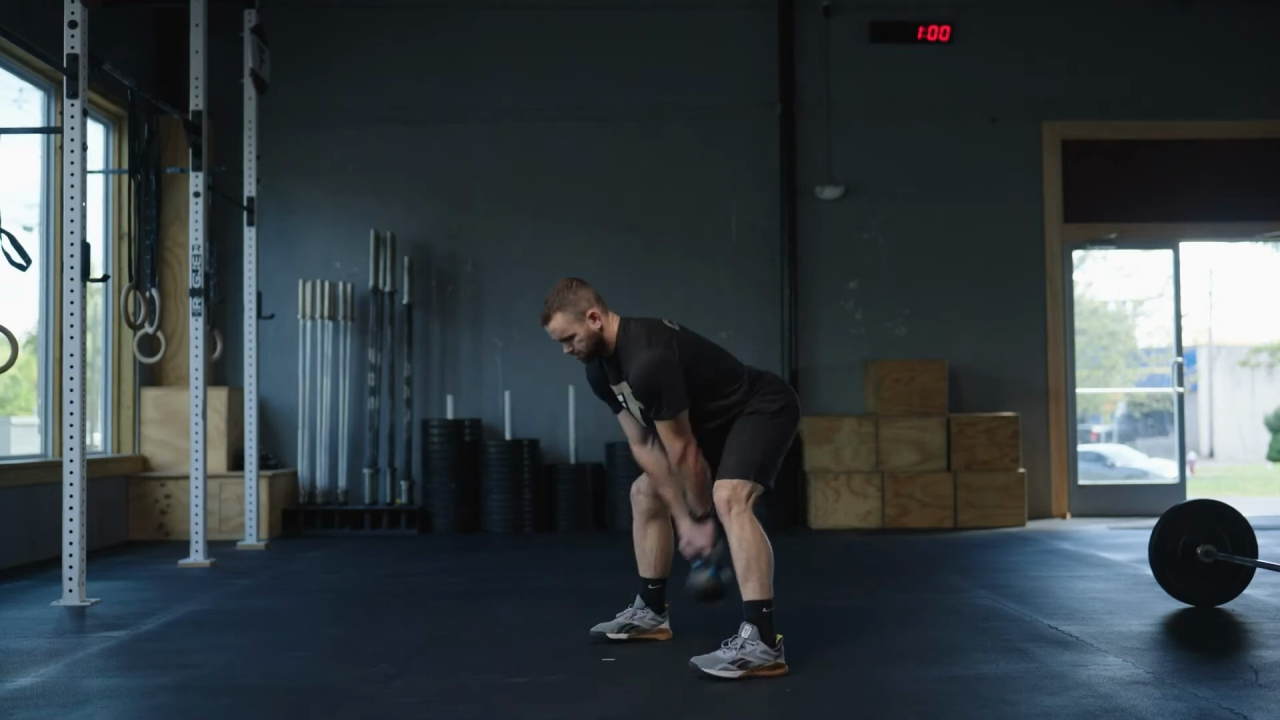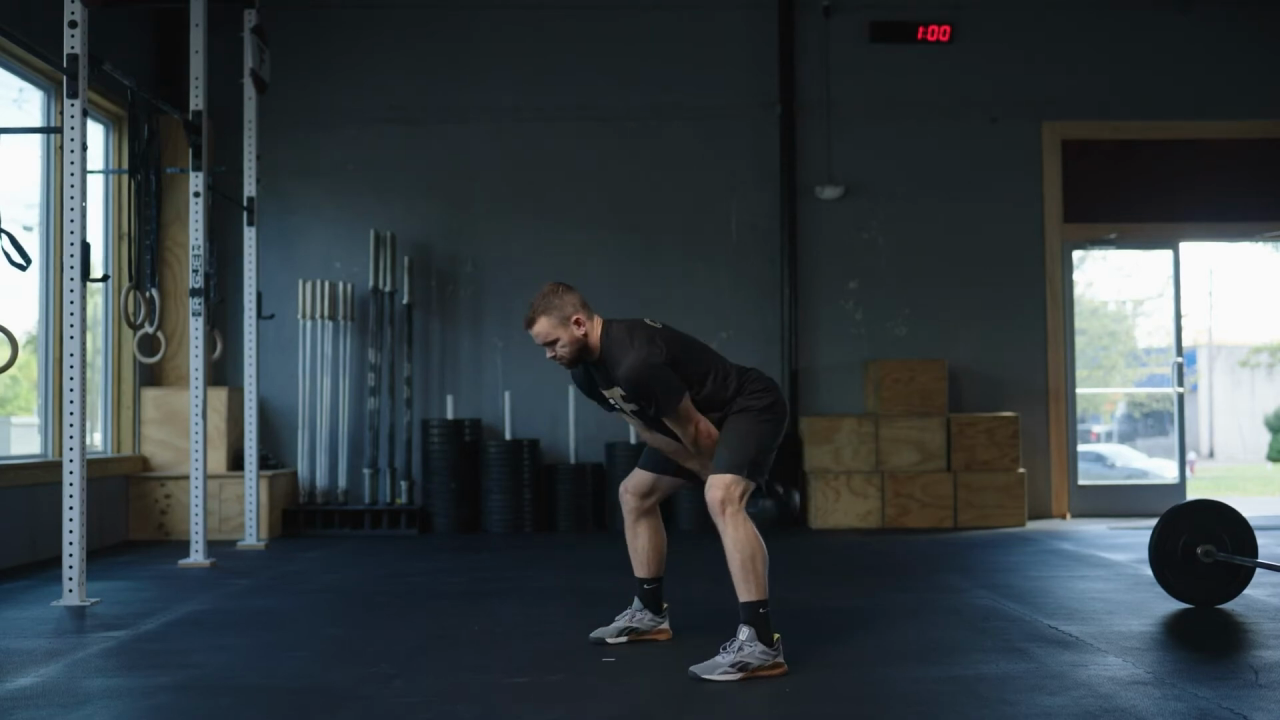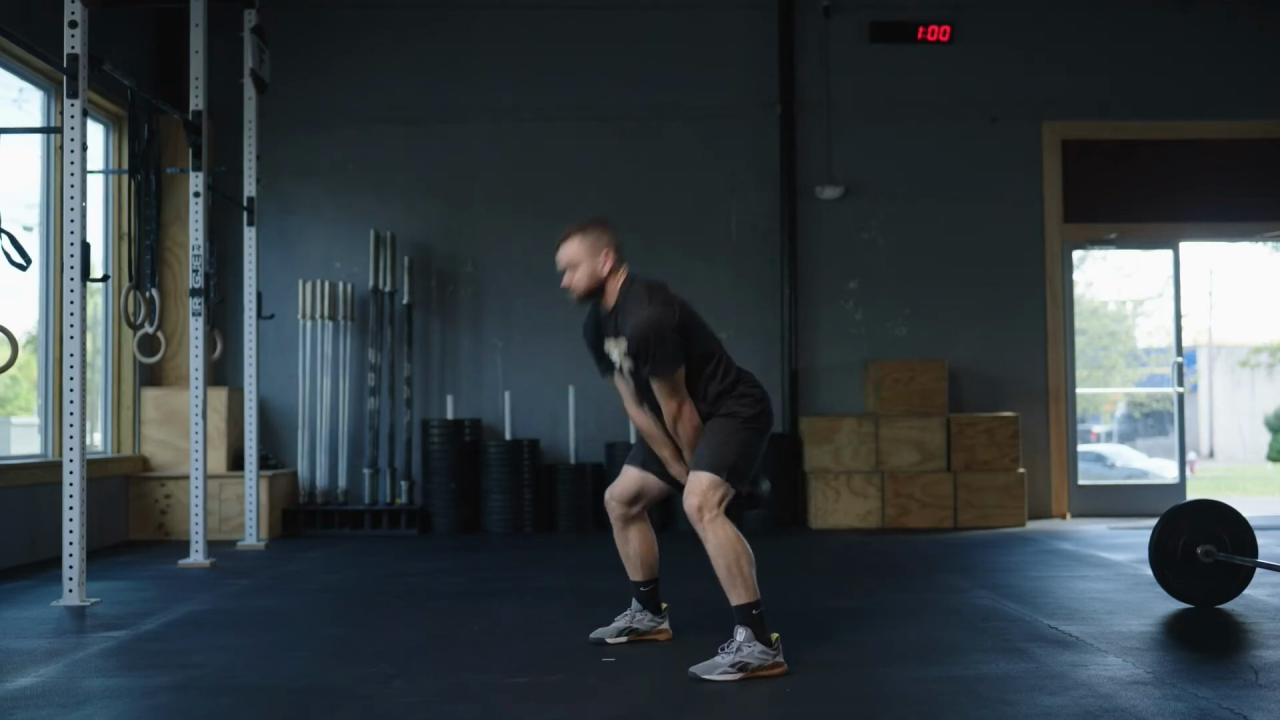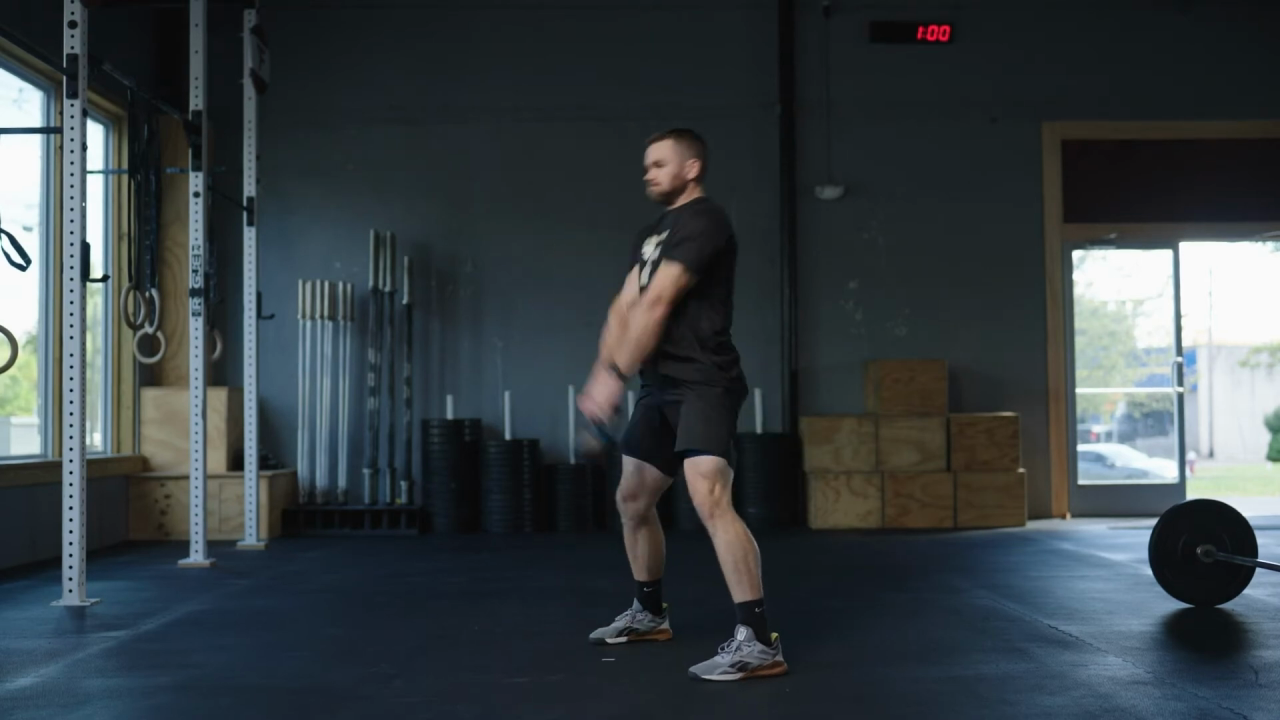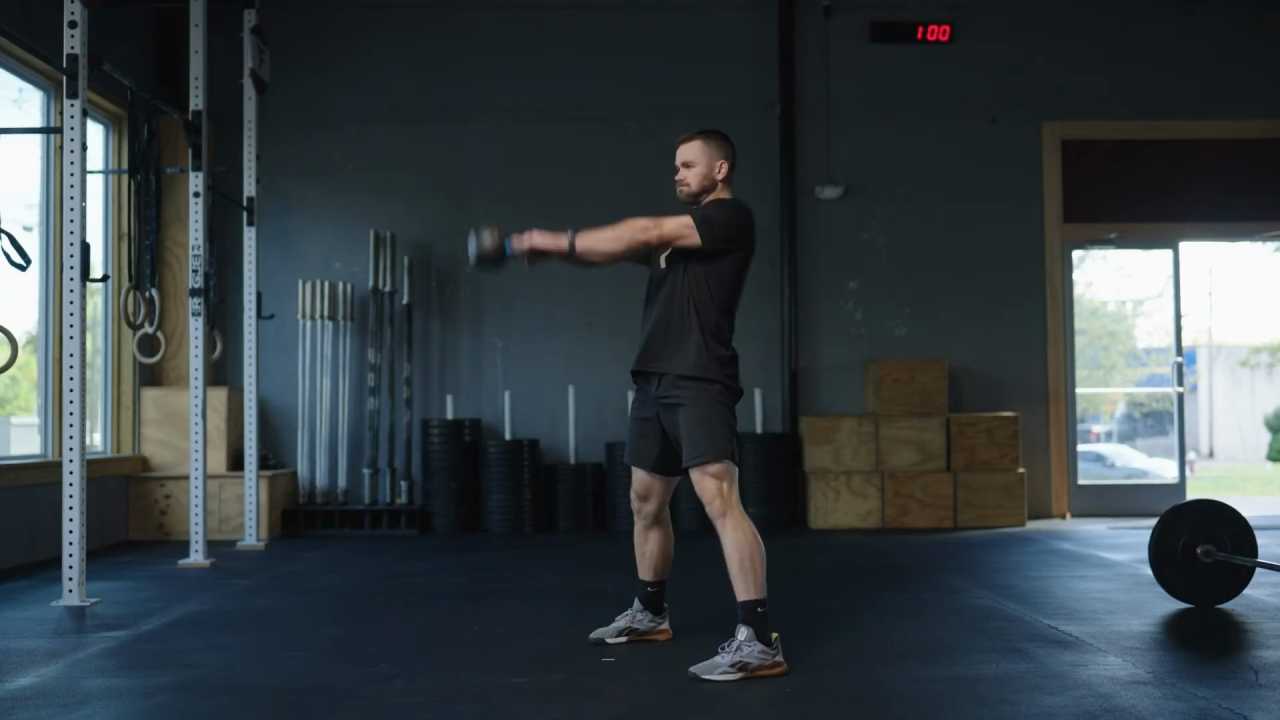
dt=0.2s
person 1, frame 1
left shoulder: (649, 359)
right shoulder: (599, 369)
left elbow: (682, 452)
right elbow: (644, 446)
left wrist: (699, 517)
right wrist: (682, 516)
left hip: (763, 407)
right hip: (710, 422)
left knee: (729, 498)
right knee: (644, 494)
left ankle: (761, 642)
right ankle: (651, 611)
person 1, frame 2
left shoulder: (637, 361)
right shoulder: (585, 371)
left elbow: (695, 430)
right elbow: (651, 430)
left wrist: (723, 482)
right wrist: (713, 477)
left hip: (750, 406)
left knee: (720, 502)
right knee: (634, 494)
left ankle: (760, 644)
right ankle: (649, 613)
person 1, frame 3
left shoulder: (648, 316)
right shoulder: (597, 325)
left elbow: (678, 409)
right elbow: (636, 406)
left wrist: (697, 477)
right wrist: (681, 473)
left hip: (734, 410)
right hip: (682, 422)
left knee: (701, 506)
right knee: (620, 499)
left ankle: (759, 642)
right ankle: (649, 613)
person 1, frame 4
left shoulder: (702, 223)
right shoulder: (653, 230)
left elbow: (656, 307)
right elbow: (626, 304)
left wrist: (616, 377)
right wrist: (603, 370)
left hip: (704, 384)
right hip: (659, 386)
left knee: (707, 499)
right knee: (632, 499)
left ankle: (759, 641)
right ankle: (649, 613)
person 1, frame 5
left shoulder: (731, 217)
right shoulder: (674, 227)
left elbow: (645, 233)
right elbow: (619, 242)
left wrist: (561, 243)
right wrist: (556, 243)
left hip: (700, 381)
right hip: (653, 380)
left knee: (718, 500)
right knee: (646, 502)
left ankle: (759, 641)
right ankle: (650, 613)
